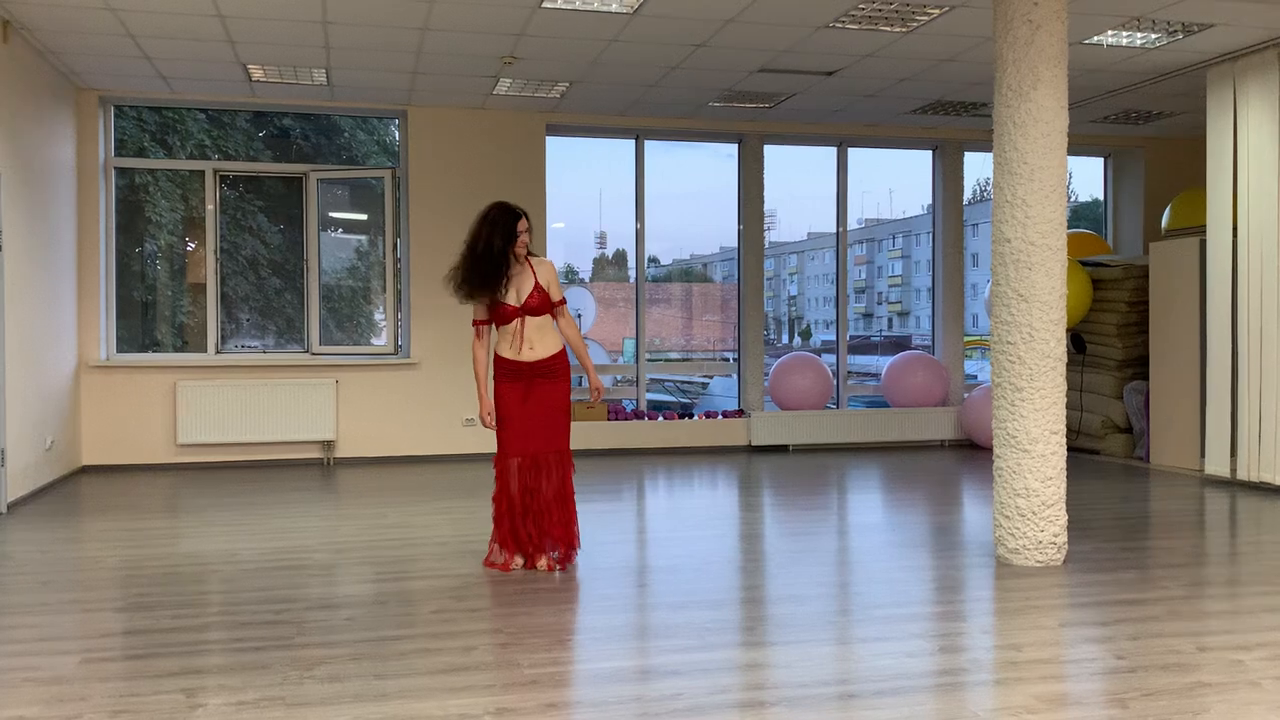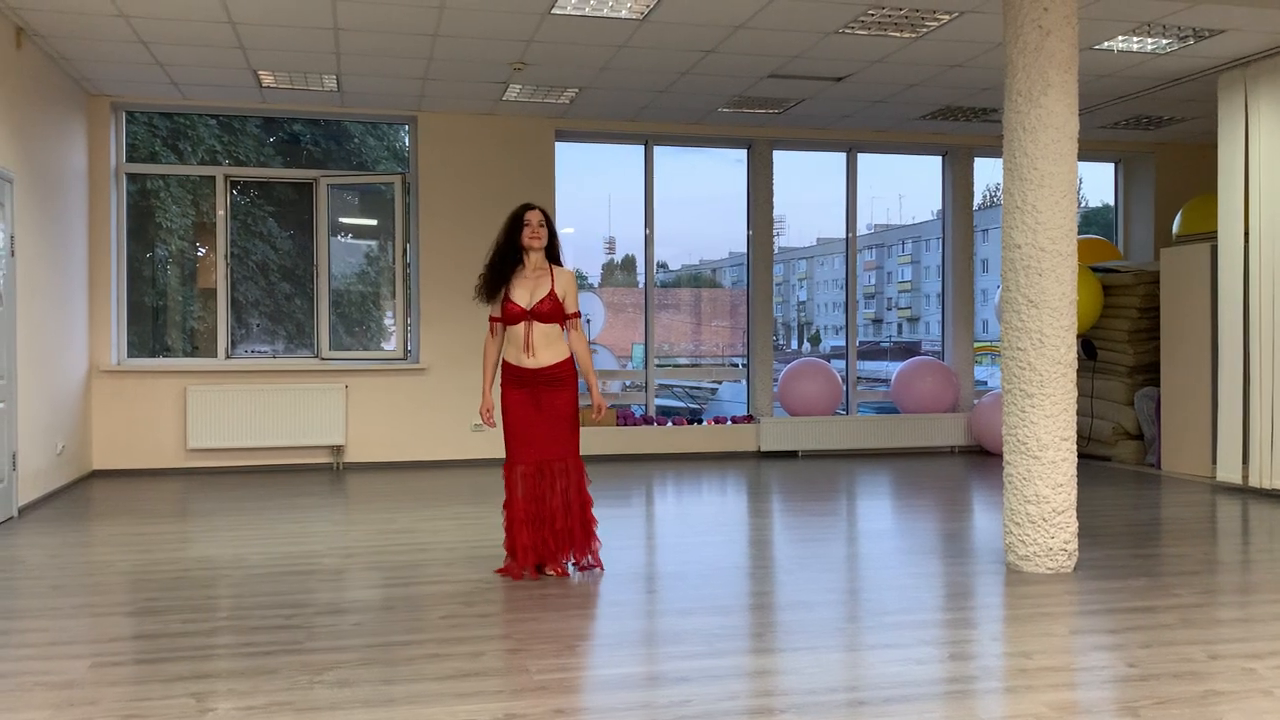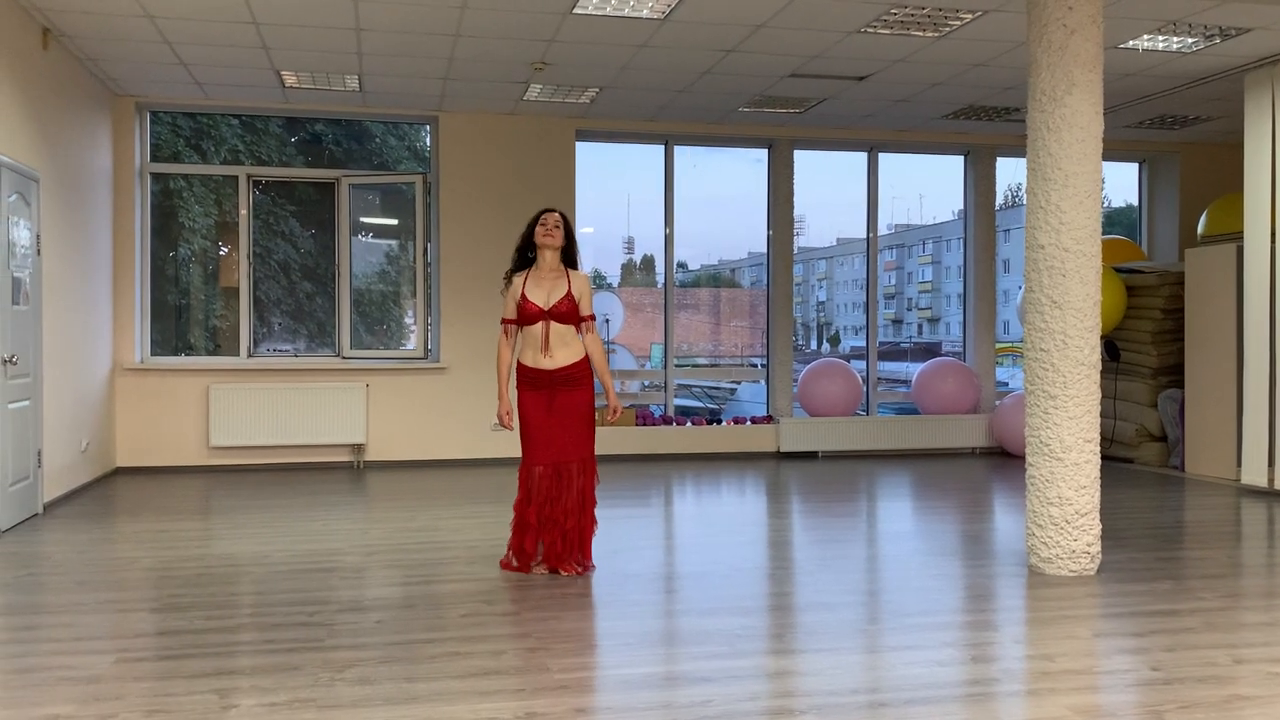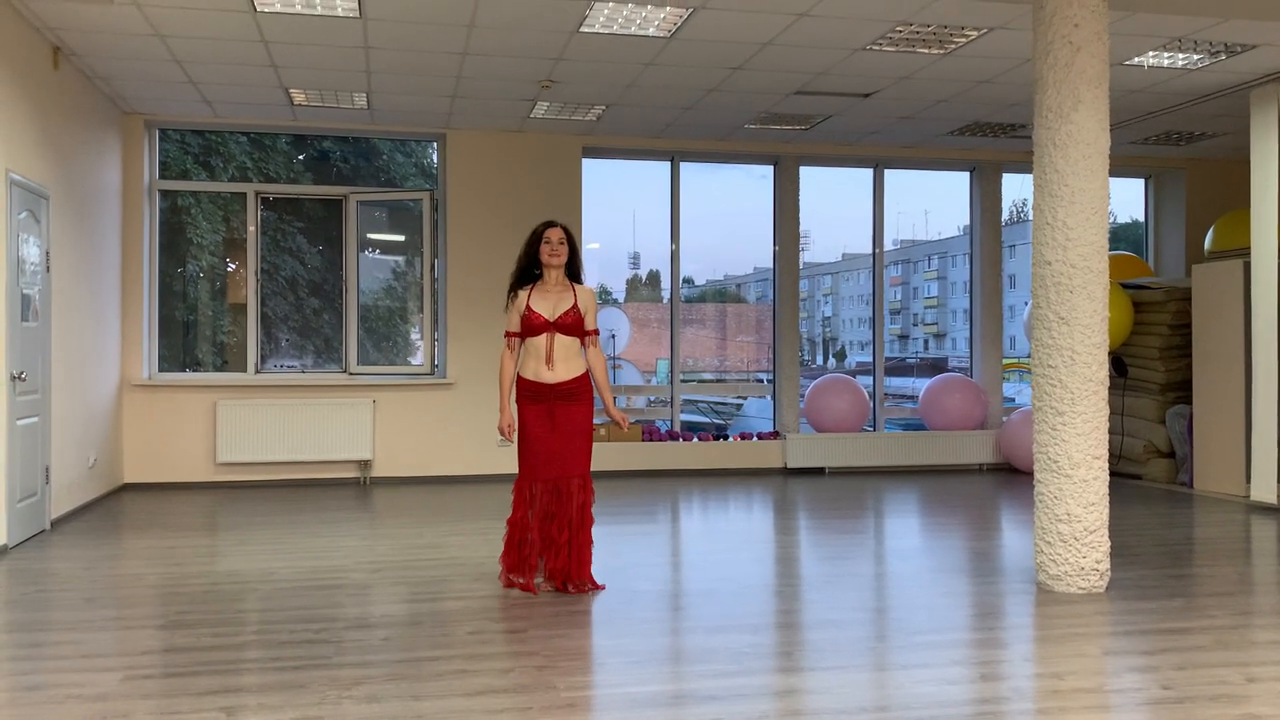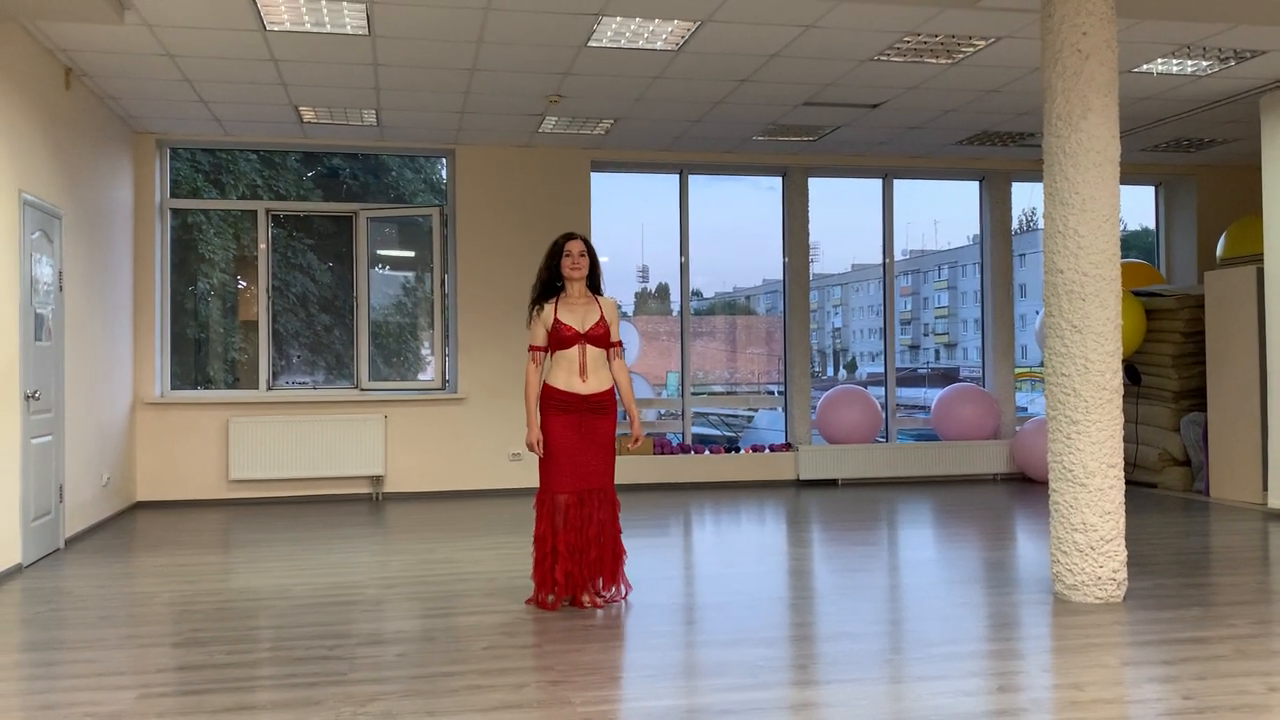
dt=1s
person 1, frame 1
left shoulder: (544, 269)
right shoulder: (485, 283)
left elbow: (565, 322)
right elbow: (480, 341)
left wrist: (590, 371)
right wrist: (483, 396)
left hip: (552, 374)
right hip: (510, 377)
left knee: (550, 457)
right knee: (513, 458)
left ankle: (544, 546)
right ankle: (513, 546)
person 1, frame 2
left shoulder: (564, 278)
right shoulder: (503, 281)
left elbow: (576, 334)
right elbow: (494, 338)
left wrist: (594, 387)
right wrist: (486, 392)
left hip: (558, 382)
right hip: (516, 385)
left knee: (559, 463)
right knee: (522, 466)
left ankle: (555, 553)
right ankle: (525, 553)
person 1, frame 3
left shoulder: (578, 282)
right shoulder: (517, 282)
left elbow: (591, 337)
right elbow: (506, 340)
left wrist: (610, 390)
right wrist: (502, 395)
left hip: (574, 382)
right hip: (532, 385)
left knee: (573, 465)
right knee: (538, 466)
left ankle: (568, 553)
right ankle: (539, 552)
person 1, frame 4
left shoulder: (584, 296)
right shoulder: (521, 297)
left elbow: (593, 352)
right elbow: (510, 353)
left wrist: (610, 405)
right wrist: (504, 408)
left hip: (575, 397)
right hip: (532, 399)
left knee: (573, 480)
right knee: (537, 481)
left ankle: (570, 570)
right ankle: (539, 568)
person 1, frame 5
left shoulder: (608, 308)
right shoulder: (545, 310)
left elbow: (618, 363)
right elbow: (534, 367)
left wrist: (634, 416)
right wrist: (532, 423)
left hip: (601, 410)
right hip: (559, 409)
left knee: (597, 493)
right knee: (560, 492)
left ankle: (591, 583)
right ankle: (558, 584)
